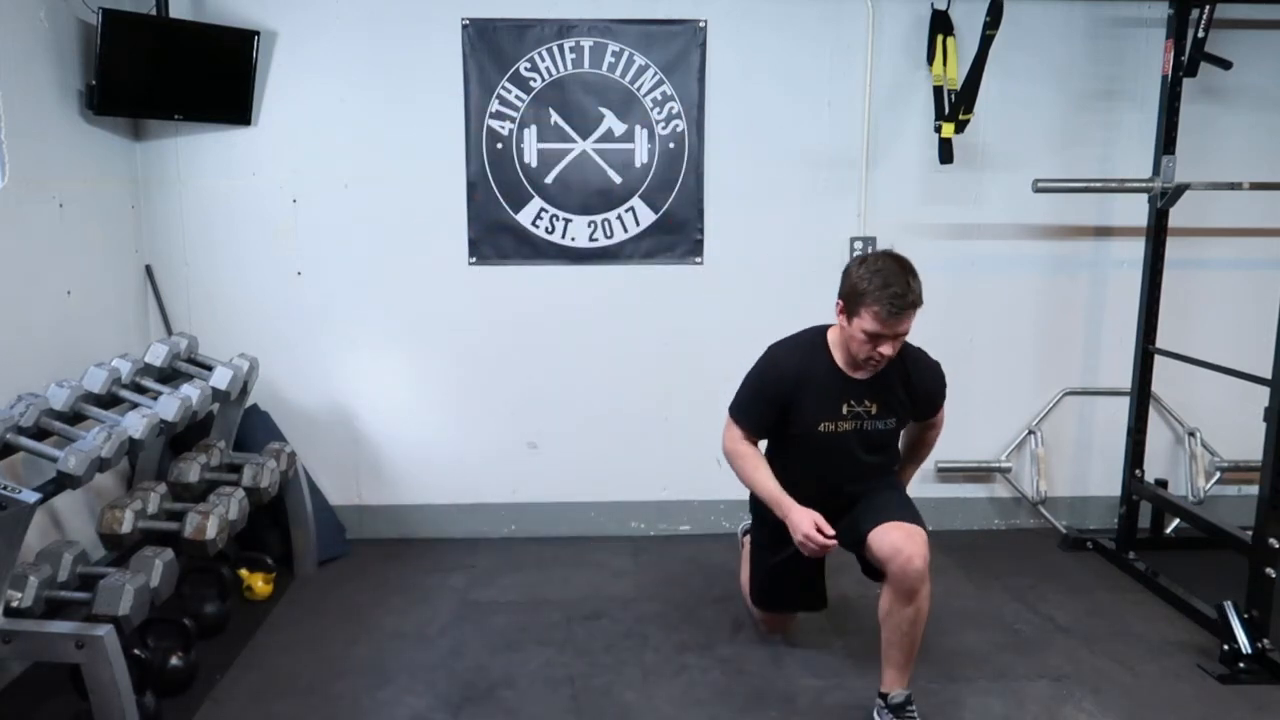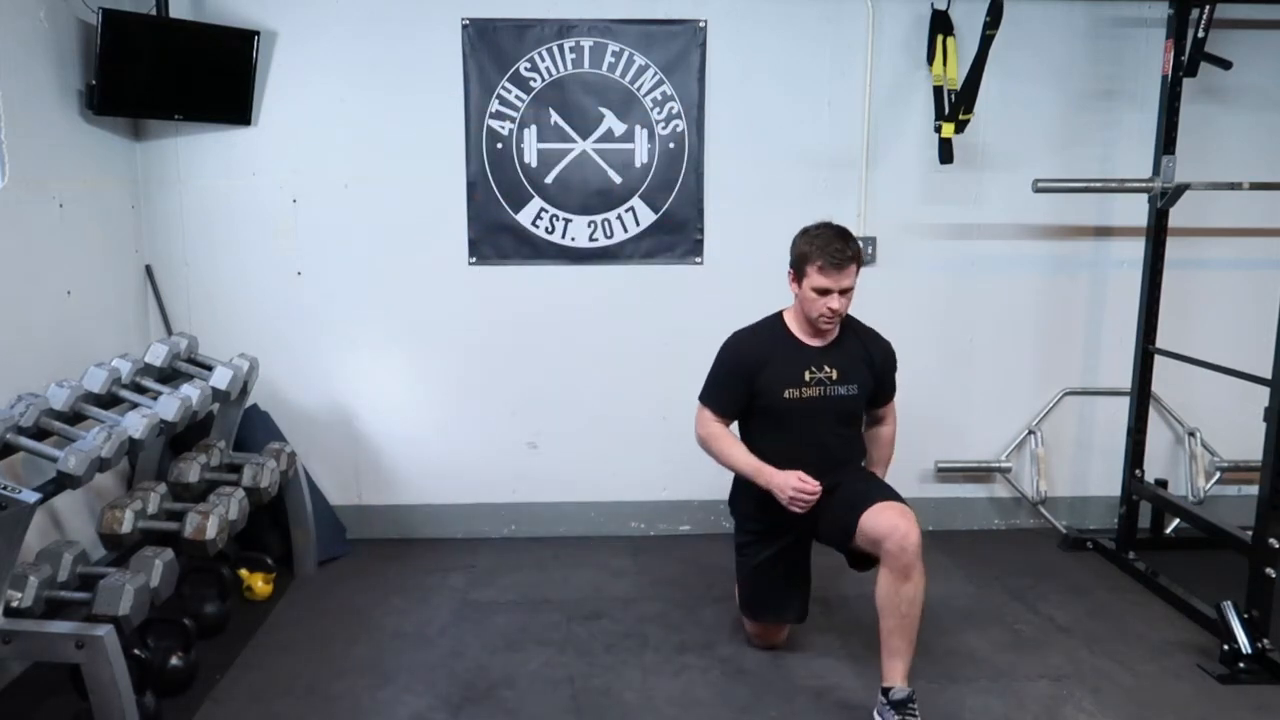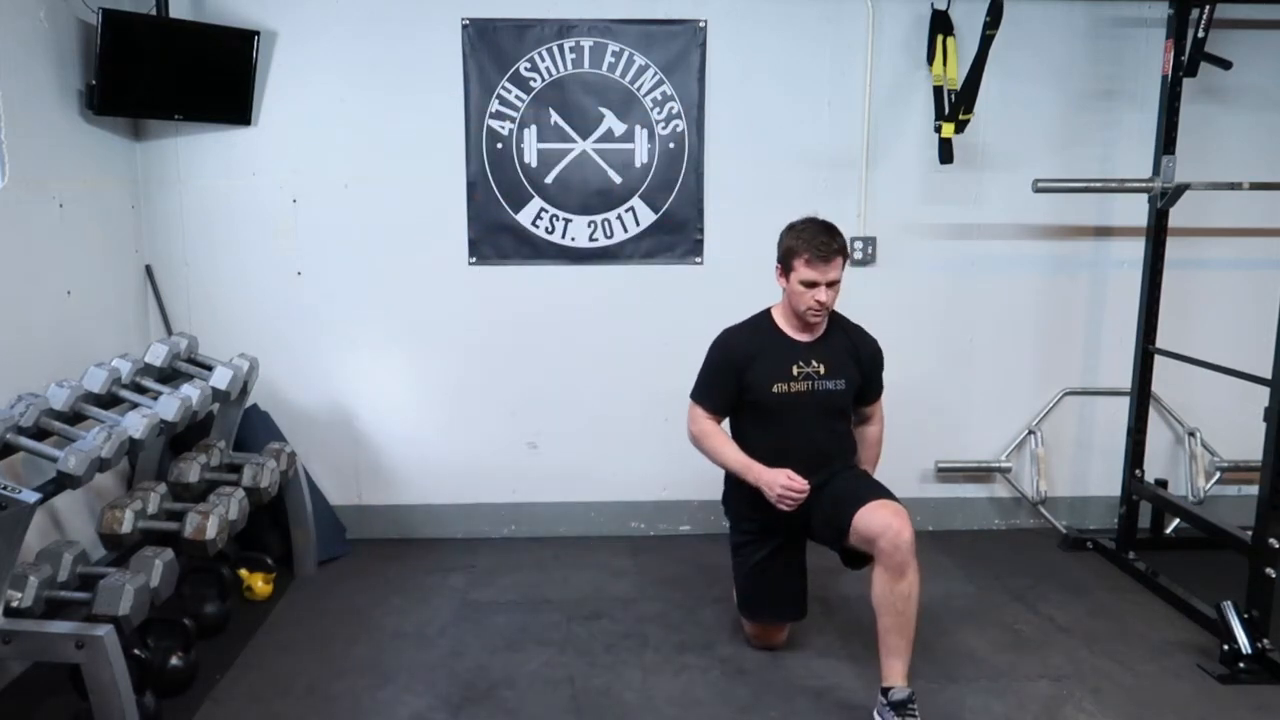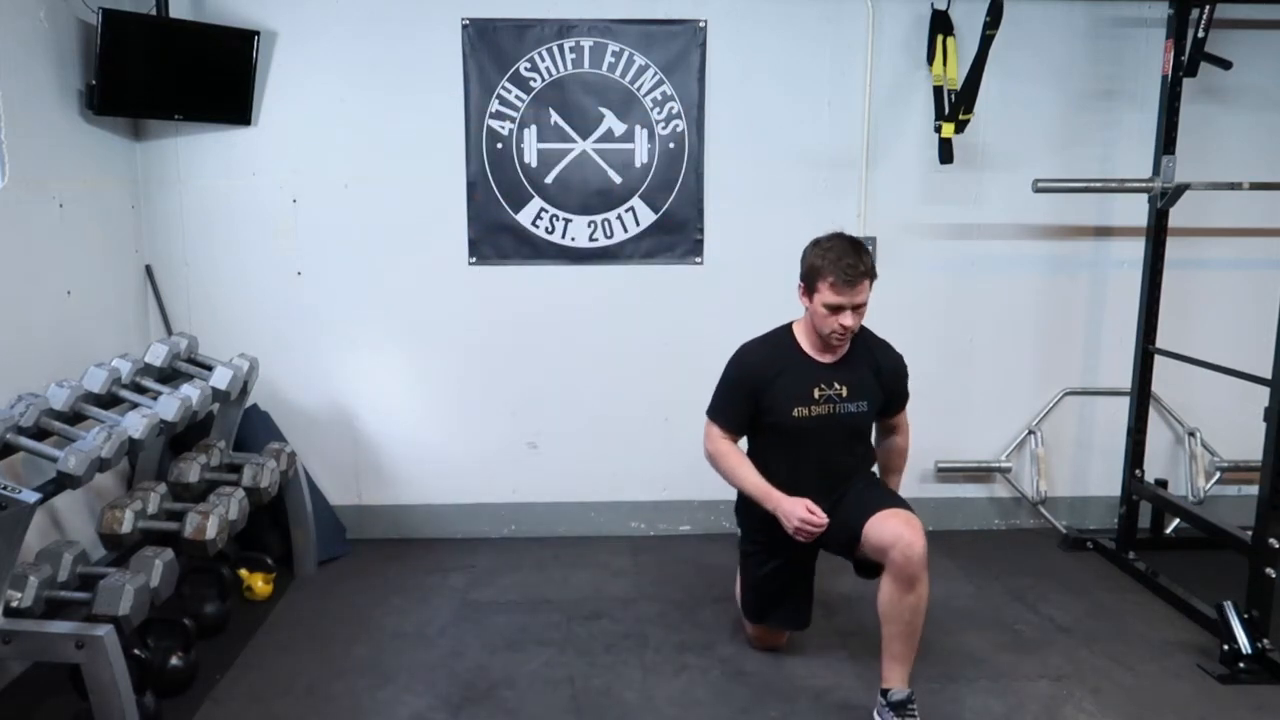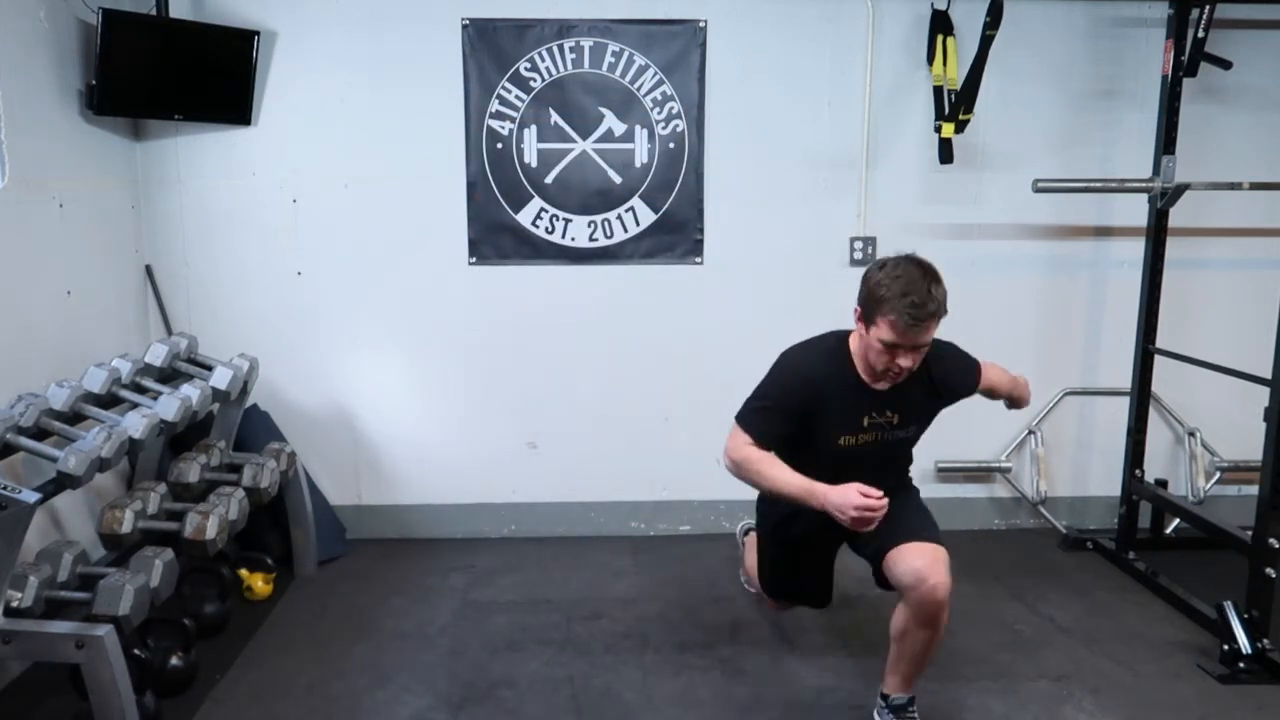
dt=0.4s
person 1, frame 1
left shoulder: (920, 374)
right shoulder: (786, 364)
right elbow: (737, 441)
left wrist: (899, 480)
right wrist: (789, 514)
left hip: (869, 493)
right hip: (792, 503)
left knee: (910, 558)
right knee: (771, 619)
right ankle: (755, 539)
person 1, frame 2
left shoulder: (872, 349)
right shoulder: (748, 348)
left elbow: (882, 422)
right elbow: (709, 428)
left wrist: (870, 490)
right wrist: (772, 479)
left hip: (842, 484)
right hip: (768, 496)
left knee: (903, 535)
right knee: (765, 635)
right ankle: (754, 567)
person 1, frame 3
left shoulder: (858, 345)
right shoulder: (737, 345)
right elbow: (700, 425)
left wrist: (860, 492)
right wrist: (762, 476)
left hip: (833, 481)
right hip: (761, 497)
left knee: (896, 533)
right knee: (766, 636)
right ankle: (755, 571)
person 1, frame 4
left shoulder: (882, 361)
right shoulder: (757, 361)
right elbow: (717, 443)
left wrist: (885, 502)
right wrist: (778, 505)
left hip: (851, 493)
right hip: (776, 508)
left knee: (908, 544)
right knee: (766, 638)
right ankle: (752, 568)
person 1, frame 5
left shoulder: (942, 368)
right shoulder: (805, 370)
left elbow: (995, 380)
right elbow: (739, 452)
left wrist: (1018, 390)
right wrist: (826, 496)
left hip: (885, 494)
right hip: (803, 500)
left knee: (931, 585)
right knee: (781, 596)
right ankle: (755, 540)
